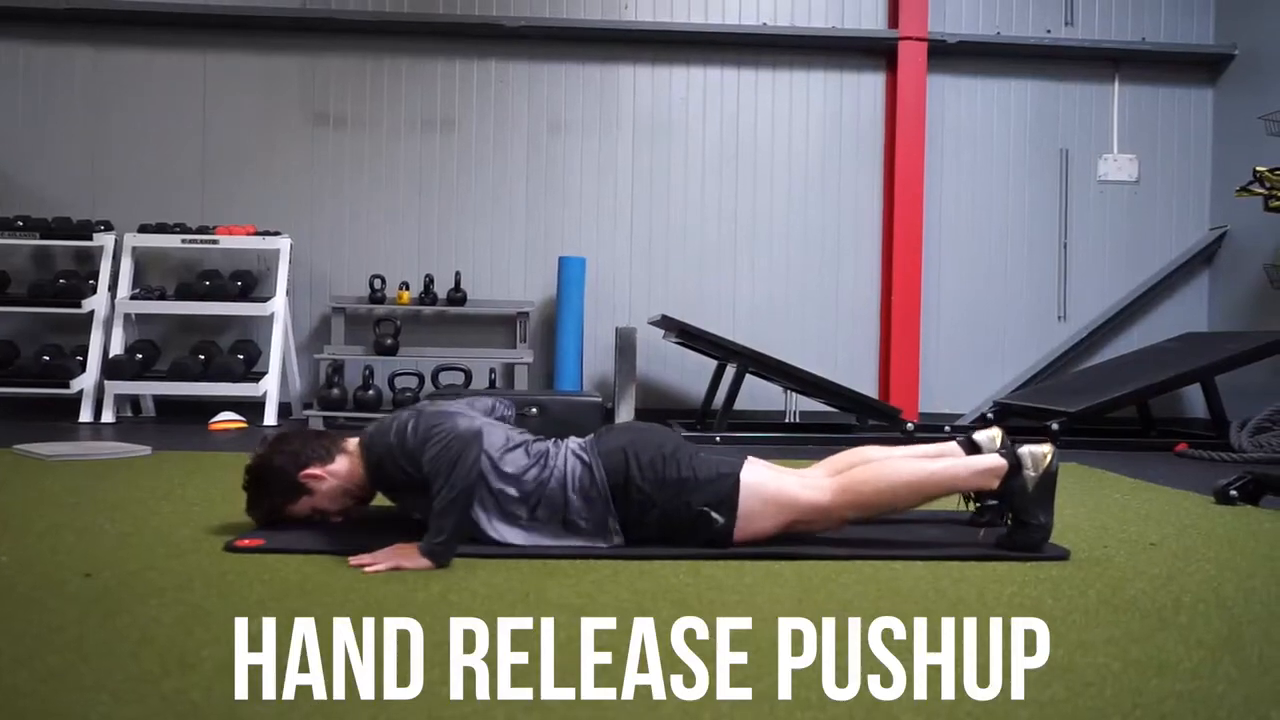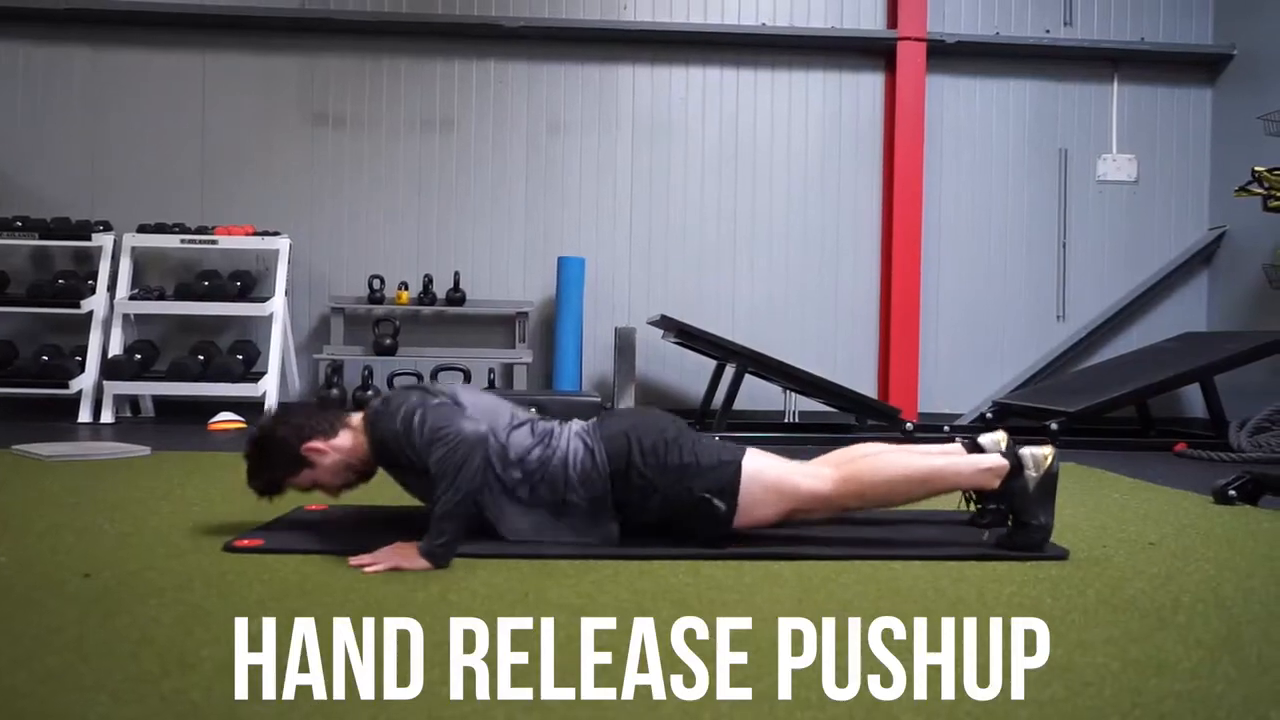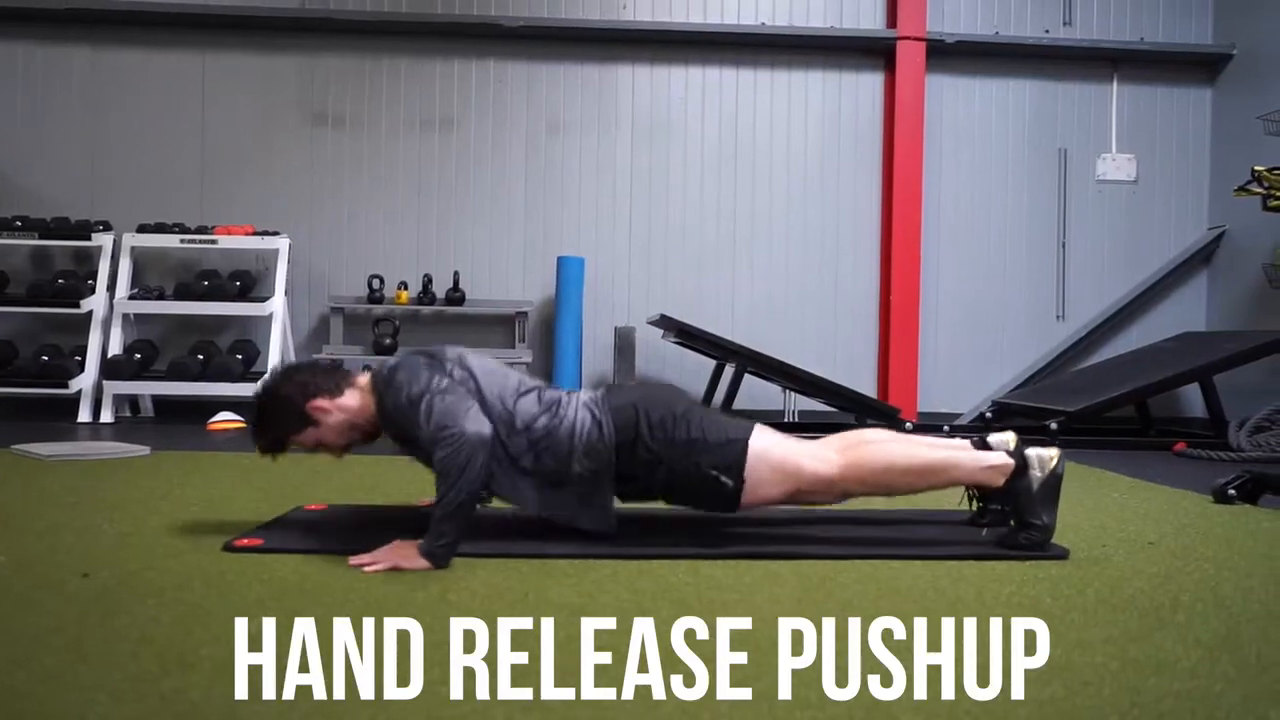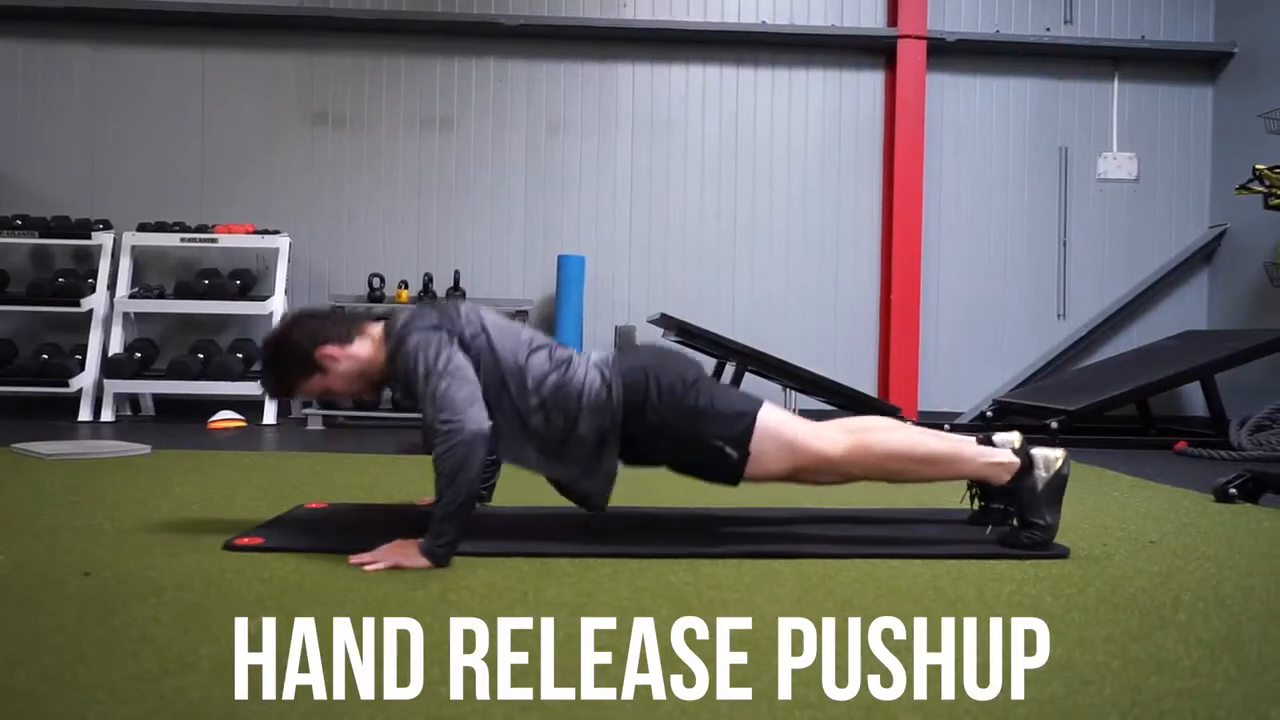
dt=0.1s
person 1, frame 1
left shoulder: (389, 440)
right shoulder: (408, 431)
left elbow: (466, 435)
right elbow: (484, 421)
left wrist: (433, 547)
right wrist: (449, 515)
left hip: (627, 485)
right hip: (617, 467)
left knee: (819, 500)
right knee: (814, 485)
left ankle: (1006, 467)
right ankle: (970, 449)
person 1, frame 2
left shoulder: (392, 419)
right shoulder: (410, 413)
left elbow: (467, 441)
left wrist: (433, 548)
right wrist: (451, 514)
left hip: (627, 472)
right hip: (619, 451)
left knee: (820, 488)
right knee: (815, 478)
left ankle: (1004, 468)
right ankle: (975, 450)
person 1, frame 3
left shoulder: (405, 382)
right shoulder: (415, 373)
left elbow: (471, 443)
left wrist: (433, 546)
right wrist: (457, 505)
left hip: (634, 441)
right hip: (624, 426)
left knee: (820, 472)
right knee: (813, 470)
left ankle: (1014, 471)
right ankle: (980, 448)
person 1, frame 4
left shoulder: (414, 341)
right shoulder: (424, 331)
left elbow: (469, 431)
right elbow: (489, 420)
left wrist: (435, 542)
right wrist: (464, 500)
left hip: (638, 405)
right hip: (631, 390)
left knee: (824, 453)
right knee: (821, 452)
left ankle: (1013, 466)
right ankle: (990, 447)
